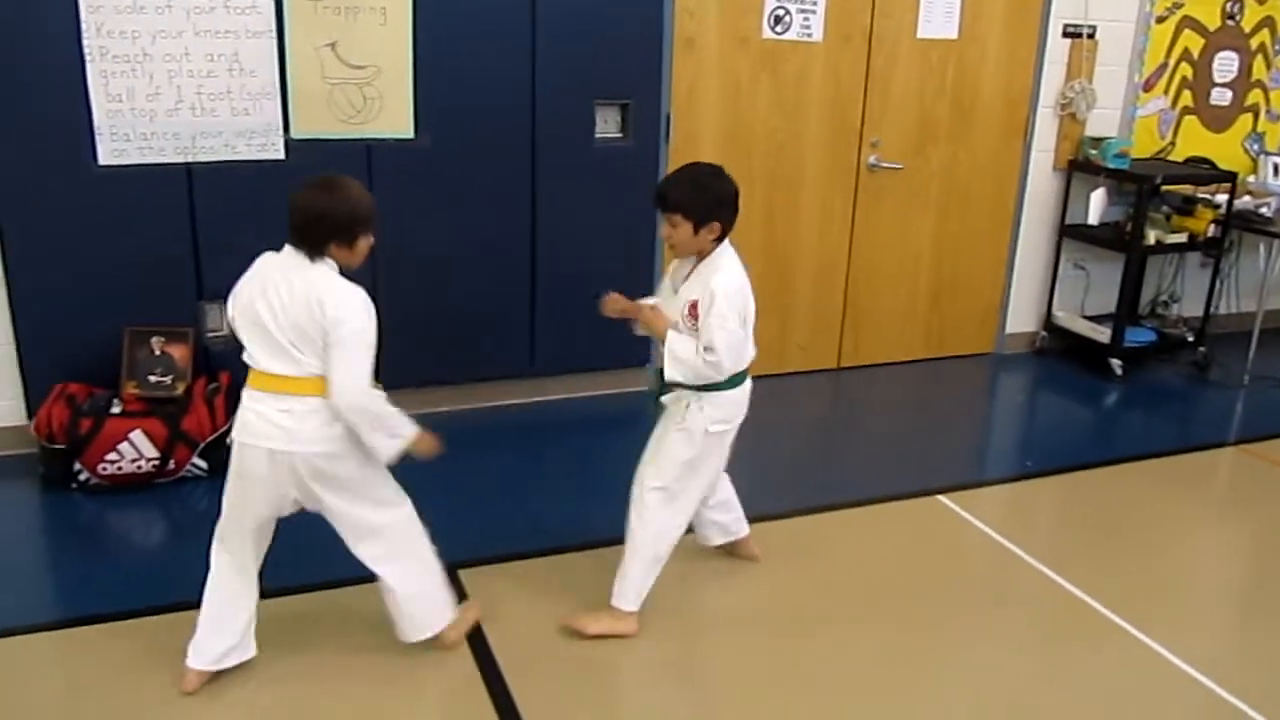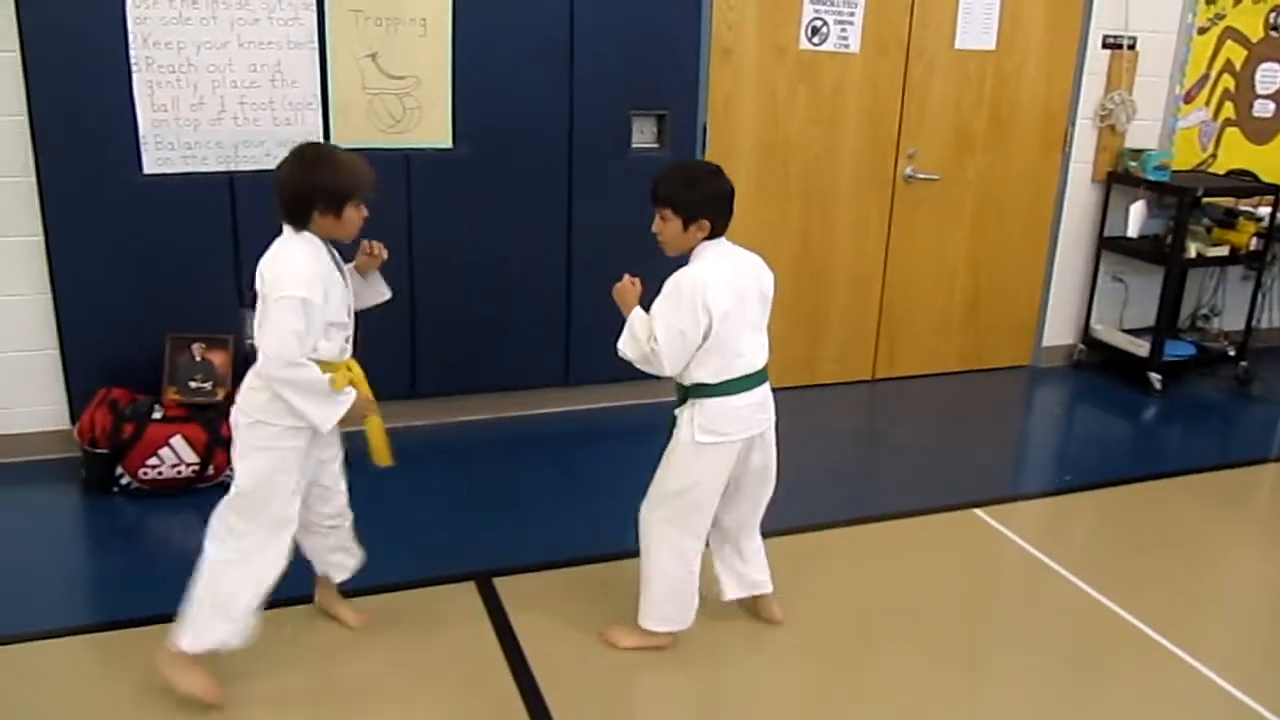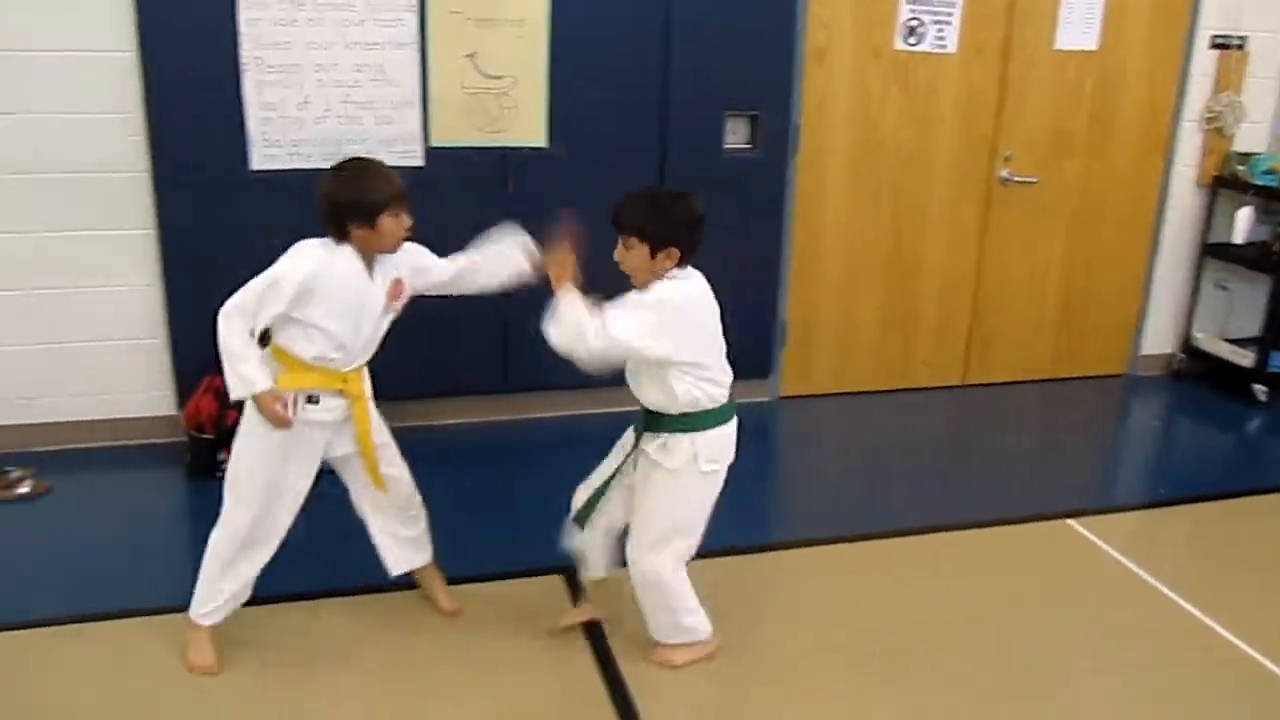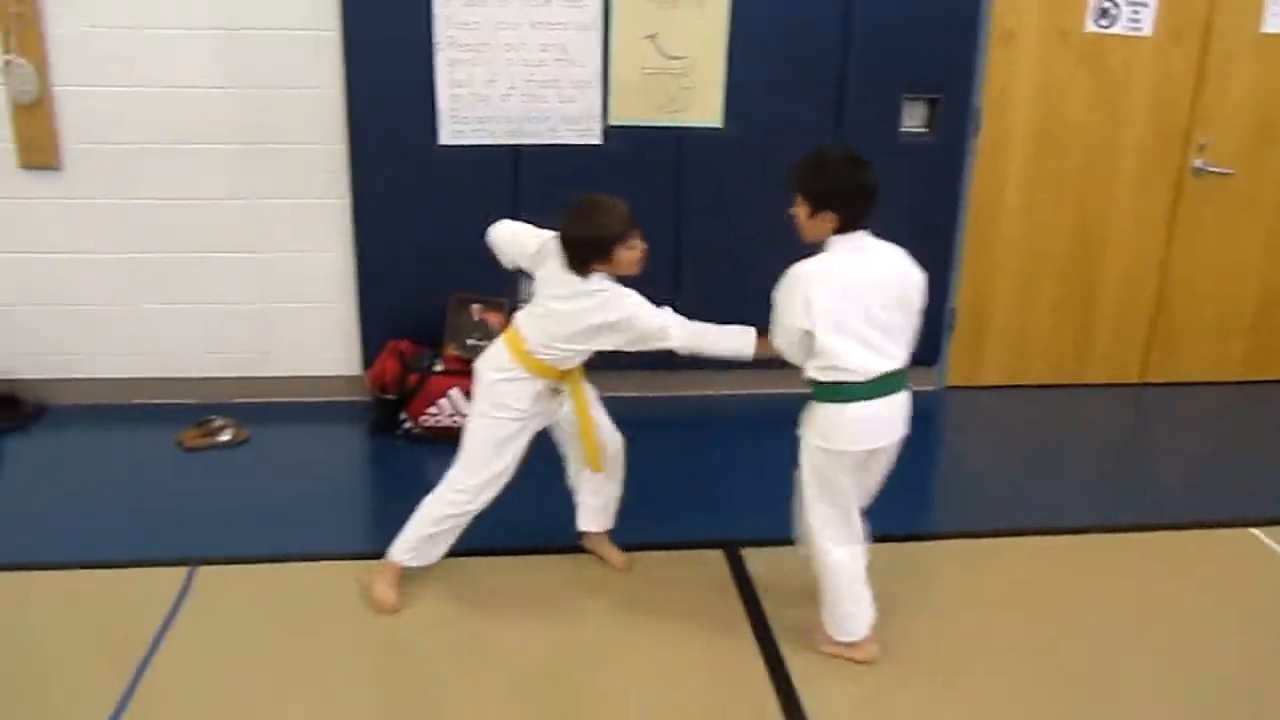
dt=0.5s
person 1, frame 1
left shoulder: (261, 271)
right shoulder: (349, 301)
right elbow: (354, 395)
right wrist: (407, 435)
left hip: (256, 426)
right hip: (320, 436)
left knee: (237, 543)
right knee: (390, 523)
left ankle: (205, 658)
right ankle: (436, 620)
person 1, frame 2
left shoulder: (315, 251)
right shoulder: (297, 267)
left elbow: (330, 305)
right elbow: (282, 362)
left wrist: (361, 272)
right wrist: (341, 403)
left hip: (306, 411)
right hip: (280, 414)
left knee: (329, 507)
right knee: (254, 530)
left ankle: (328, 589)
right ankle: (186, 649)
person 1, frame 3
left shoulder: (404, 260)
right shoulder: (309, 263)
left elbow: (464, 271)
right elbow: (235, 316)
left wrist: (525, 254)
right wrist: (255, 387)
left hip: (349, 399)
right hip: (289, 403)
left knee: (393, 488)
right knee: (252, 515)
left ankle: (423, 569)
right ankle: (203, 621)
person 1, frame 4
left shoulder: (558, 253)
right shoulder: (613, 306)
left elbow: (502, 233)
right elbow: (680, 333)
left wrist: (545, 255)
right wrist: (755, 341)
left hip: (557, 377)
right hip: (513, 386)
left knee: (604, 446)
right knee: (471, 484)
left ankle: (594, 532)
right ankle: (393, 565)
person 2, frame 1
left shoulder: (722, 285)
right shoulder: (691, 264)
left elbow: (714, 362)
right elbow: (671, 310)
left wrist: (662, 334)
right wrist: (634, 311)
left hip: (707, 404)
right hip: (716, 397)
left knee: (656, 495)
right knee: (700, 475)
left ankle: (624, 609)
right ankle: (734, 537)
person 2, frame 2
left shoulder: (689, 282)
right shoulder: (754, 266)
left elbow: (659, 358)
left wrist: (632, 310)
left hip: (712, 415)
right hip: (756, 400)
left knee: (669, 519)
right knee: (738, 512)
left ankle: (658, 625)
right ankle: (757, 593)
person 2, frame 3
left shoulder: (678, 302)
right shoulder: (678, 284)
left elbow: (596, 339)
right elbow: (611, 329)
left wrist: (564, 285)
left hip: (698, 444)
right hip: (660, 430)
left knee: (654, 554)
right knee: (594, 506)
left ankle: (688, 637)
right ankle: (593, 596)
person 2, frame 4
left shoulder: (805, 278)
right shoulder: (903, 265)
left elbow: (793, 349)
right elbow: (904, 332)
left hip: (838, 416)
right hip: (893, 404)
left knee: (830, 526)
right knee: (836, 505)
left ankle: (851, 634)
right ankle: (845, 602)
